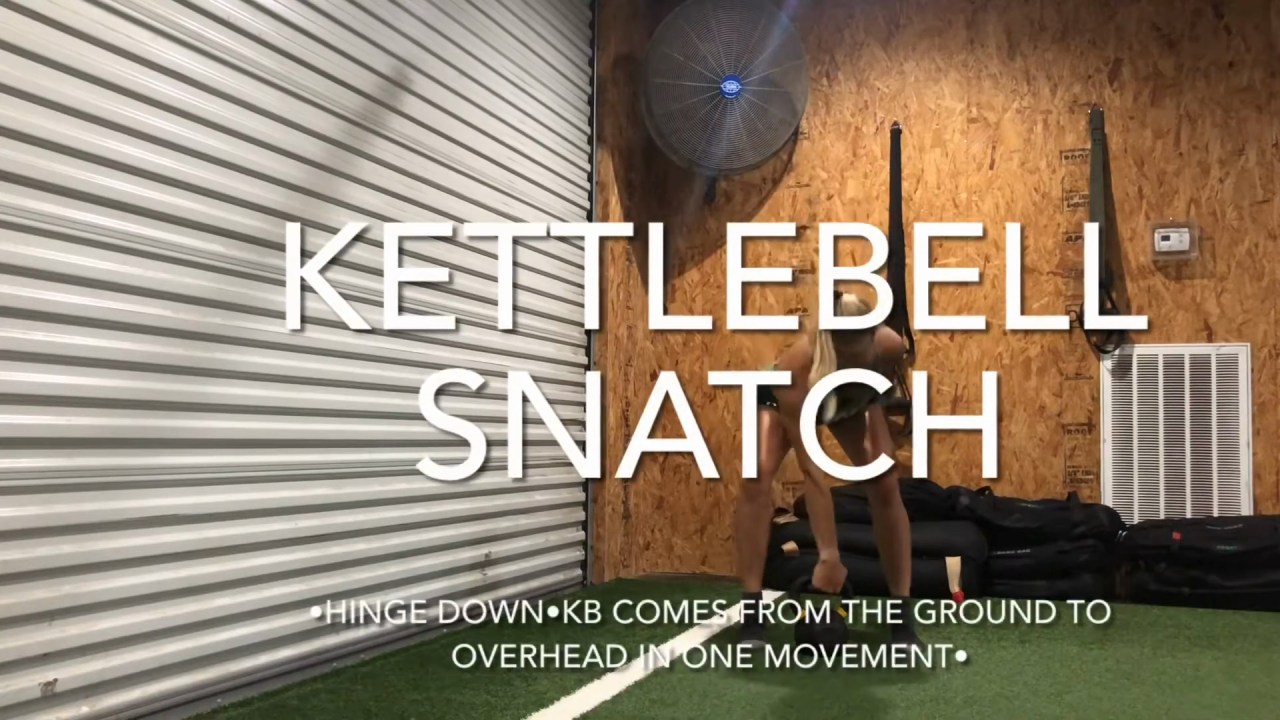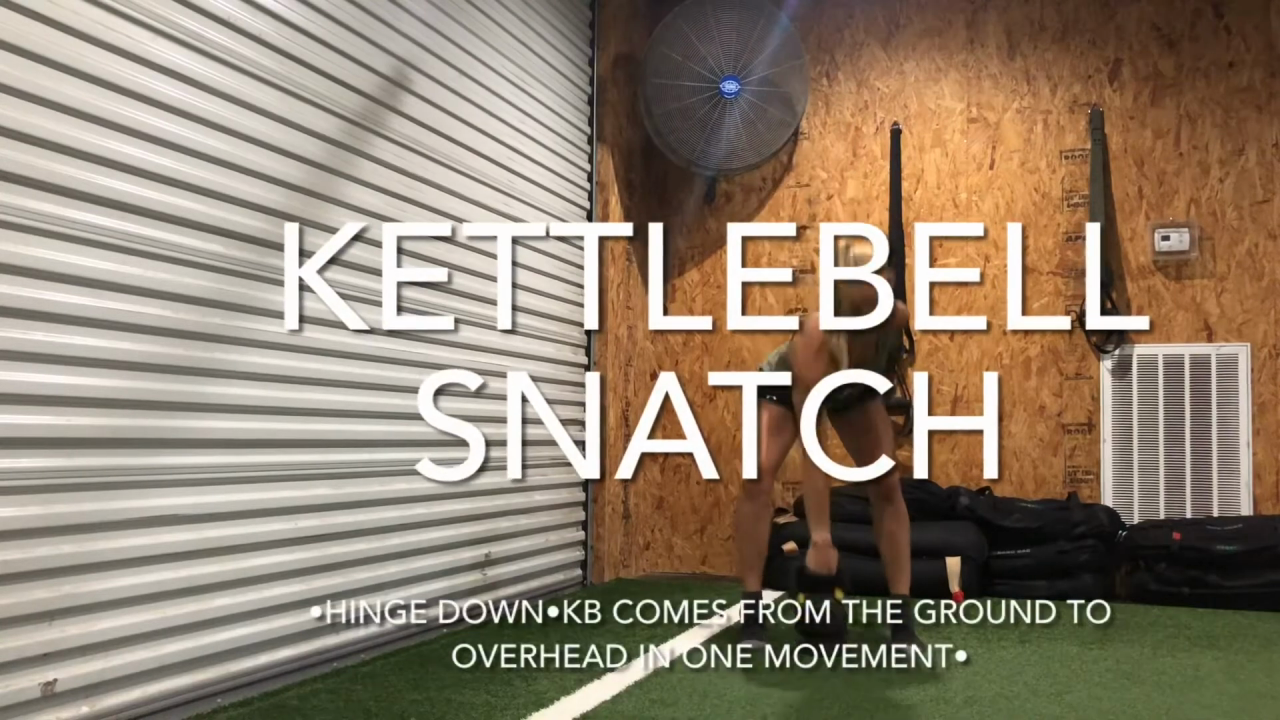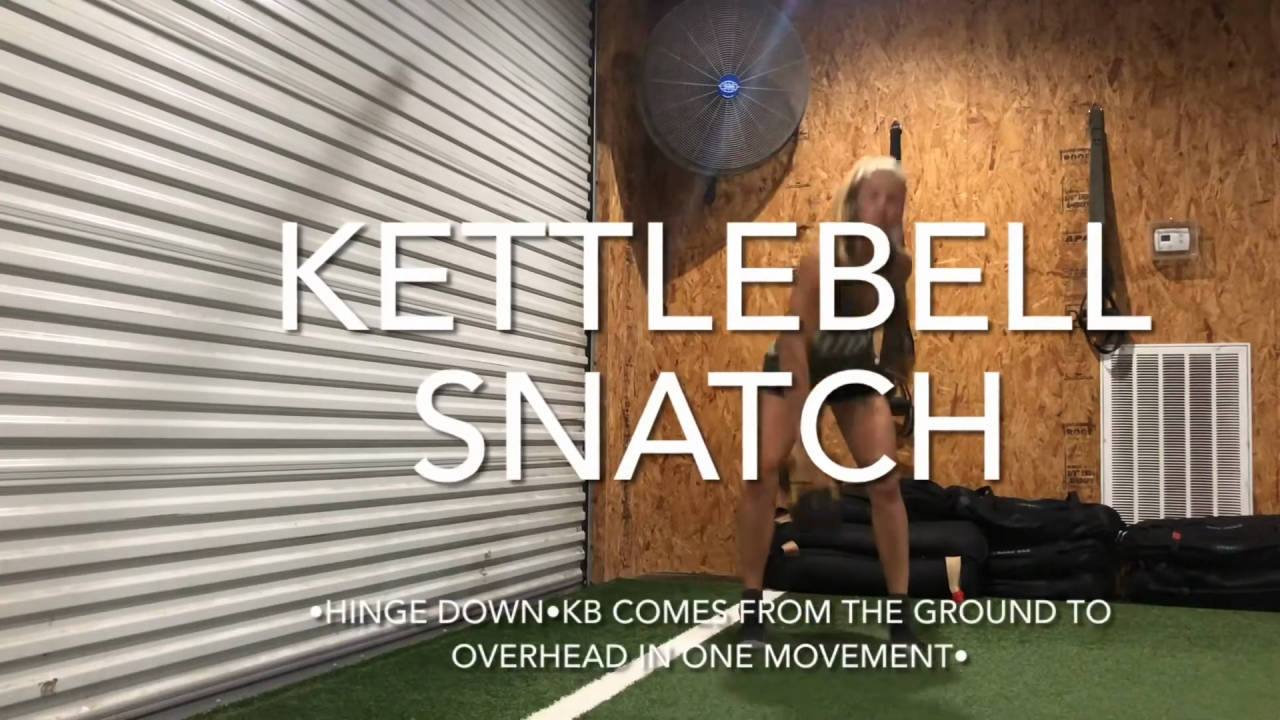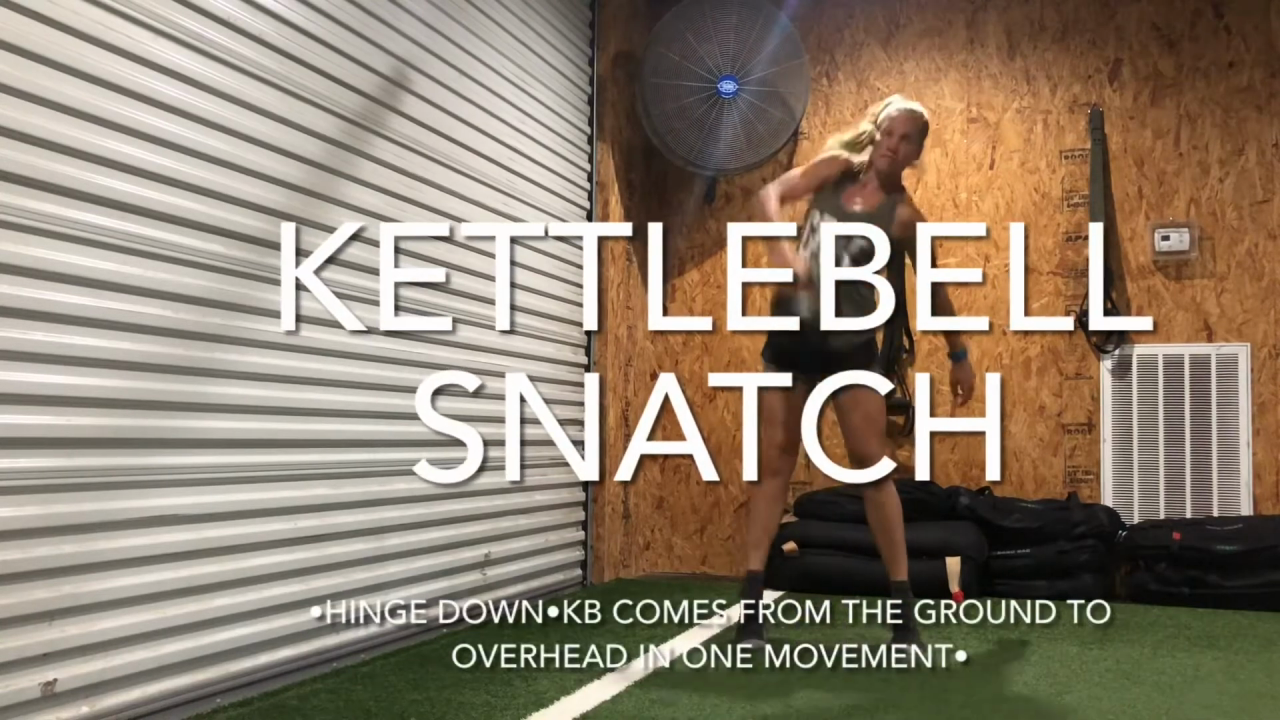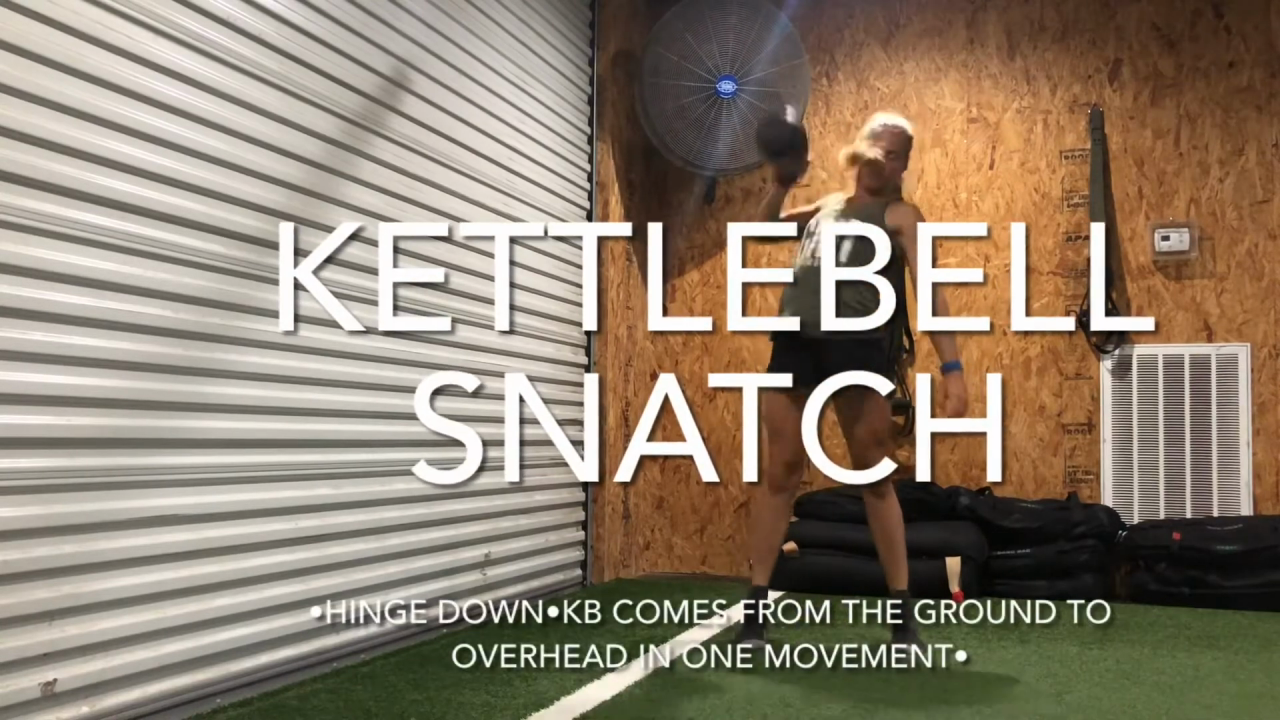
dt=0.2s
person 1, frame 1
left shoulder: (889, 346)
right shoulder: (799, 368)
right elbow: (812, 474)
left wrist: (879, 427)
right wrist: (828, 556)
left hip: (854, 402)
right hip: (780, 397)
left knee: (885, 483)
right knee: (756, 476)
left ankle: (901, 616)
right ankle: (752, 611)
person 1, frame 2
left shoulder: (896, 317)
right shoulder: (816, 339)
left wrist: (879, 396)
right wrist: (820, 535)
left hip: (853, 387)
right hip: (787, 386)
left knee: (886, 481)
right knee: (758, 472)
left ankle: (901, 614)
right ankle: (752, 611)
person 1, frame 3
left shoulder: (899, 261)
right shoulder: (820, 259)
right elbow: (796, 343)
left wrist: (905, 366)
right wrist: (808, 435)
left hip: (856, 369)
right hip: (797, 371)
left knee: (885, 480)
right knee: (766, 470)
left ankle: (901, 611)
right ankle: (753, 606)
person 1, frame 4
left shoulder: (903, 214)
right shoulder: (833, 169)
left elbow: (932, 288)
right elbow: (771, 197)
left wrist: (959, 355)
right wrist: (783, 249)
left hip: (851, 345)
right hip: (791, 335)
left knee: (871, 467)
right knee: (774, 460)
left ankle: (902, 602)
right ankle: (753, 594)
person 1, frame 5
left shoulder: (901, 216)
right shoulder: (828, 206)
left elbow: (929, 291)
right elbow: (765, 226)
left wrist: (951, 369)
right wrist: (779, 184)
left hip: (859, 351)
right hip: (794, 346)
left knee: (876, 480)
right knee: (780, 475)
left ankle: (902, 611)
right ankle: (756, 605)
